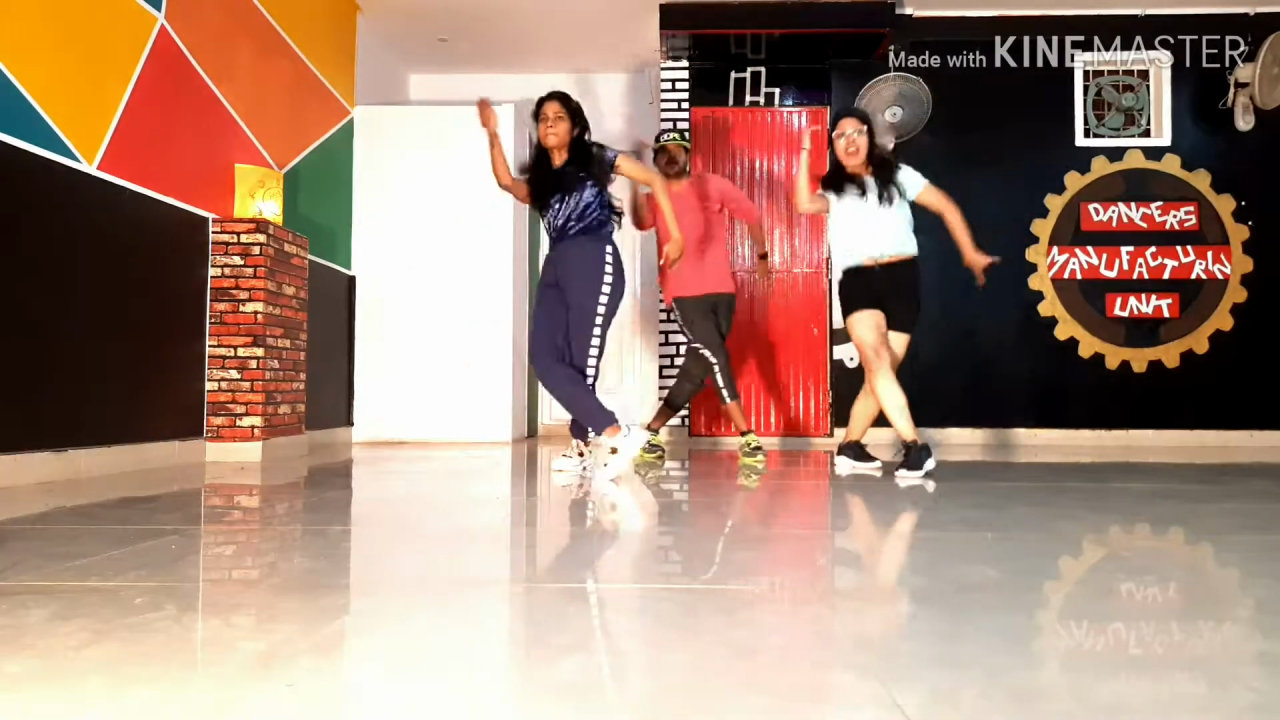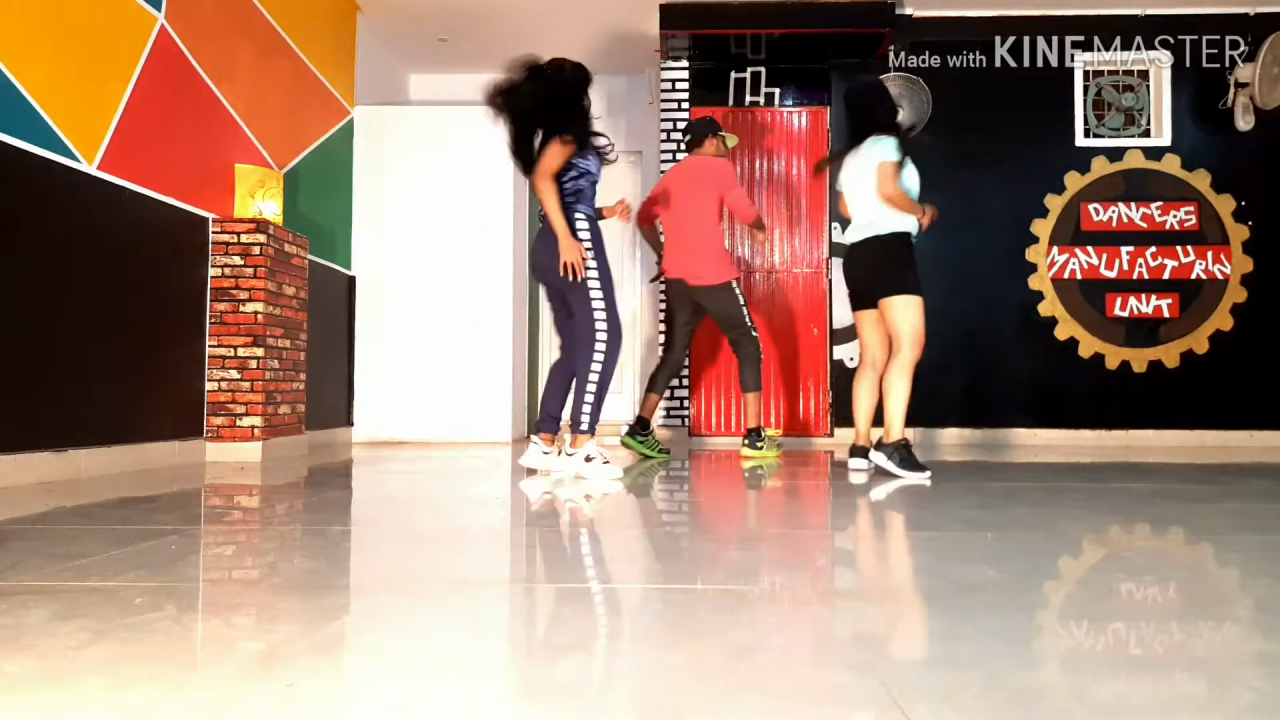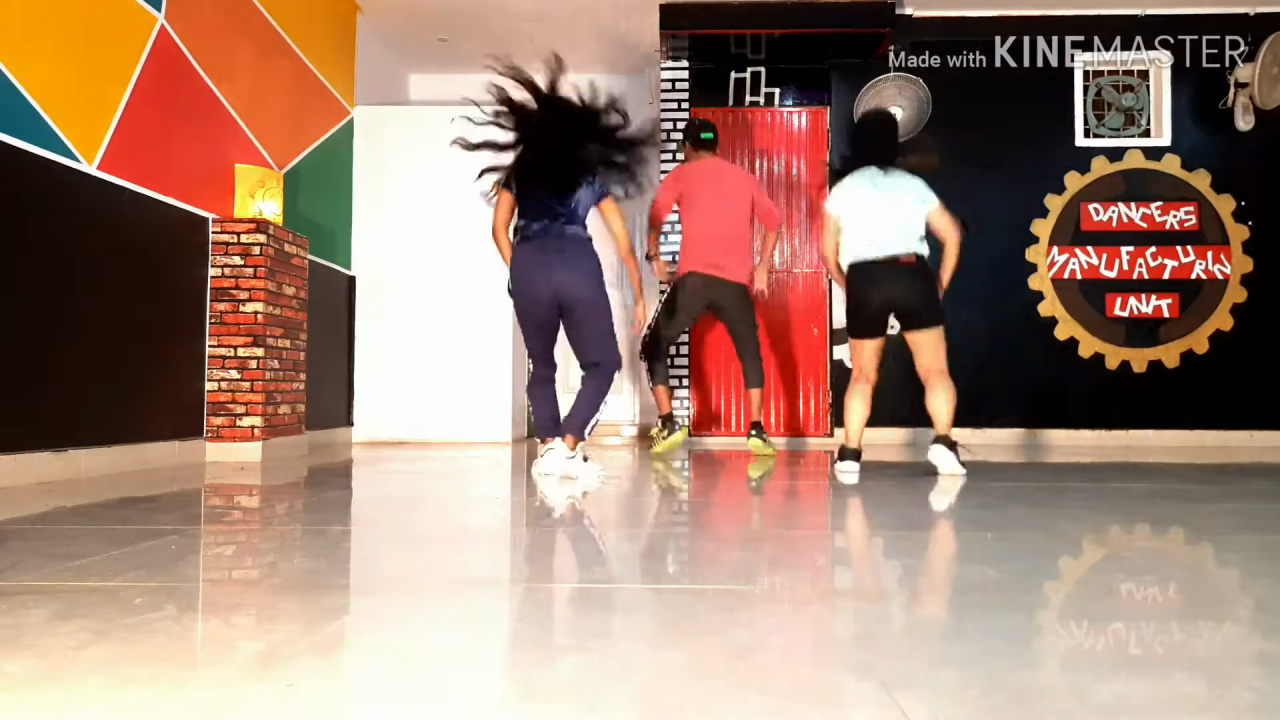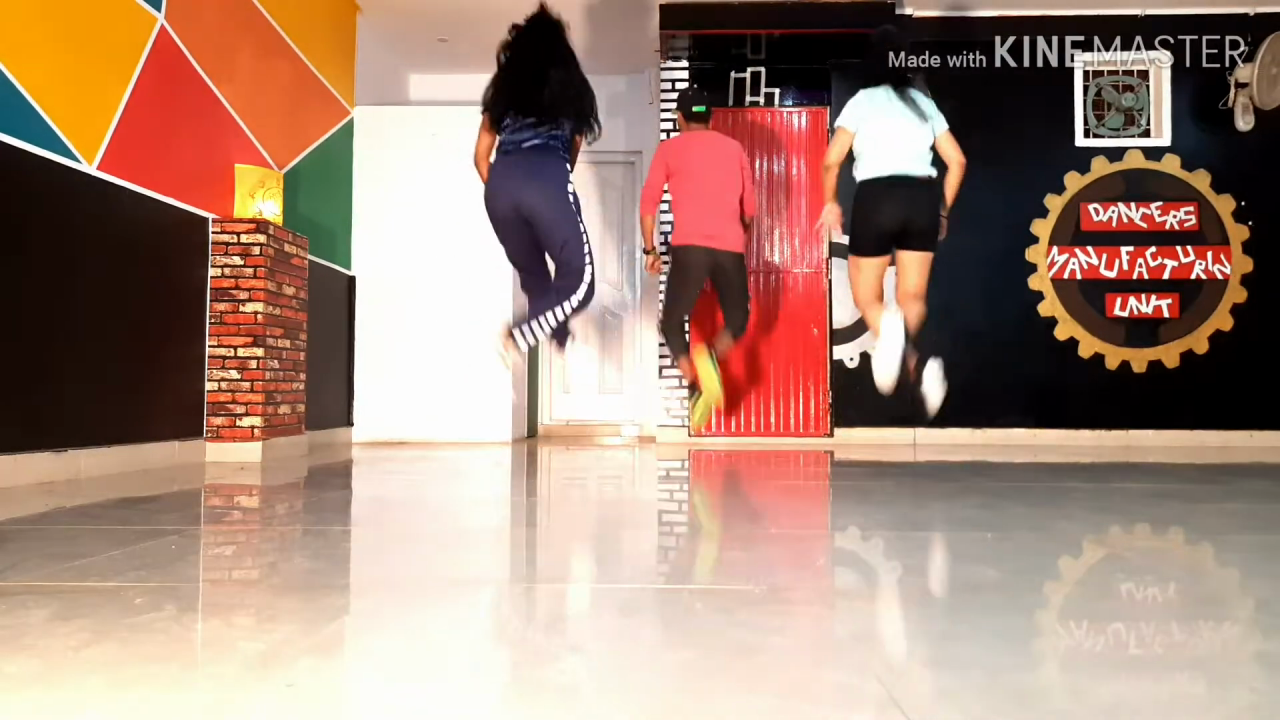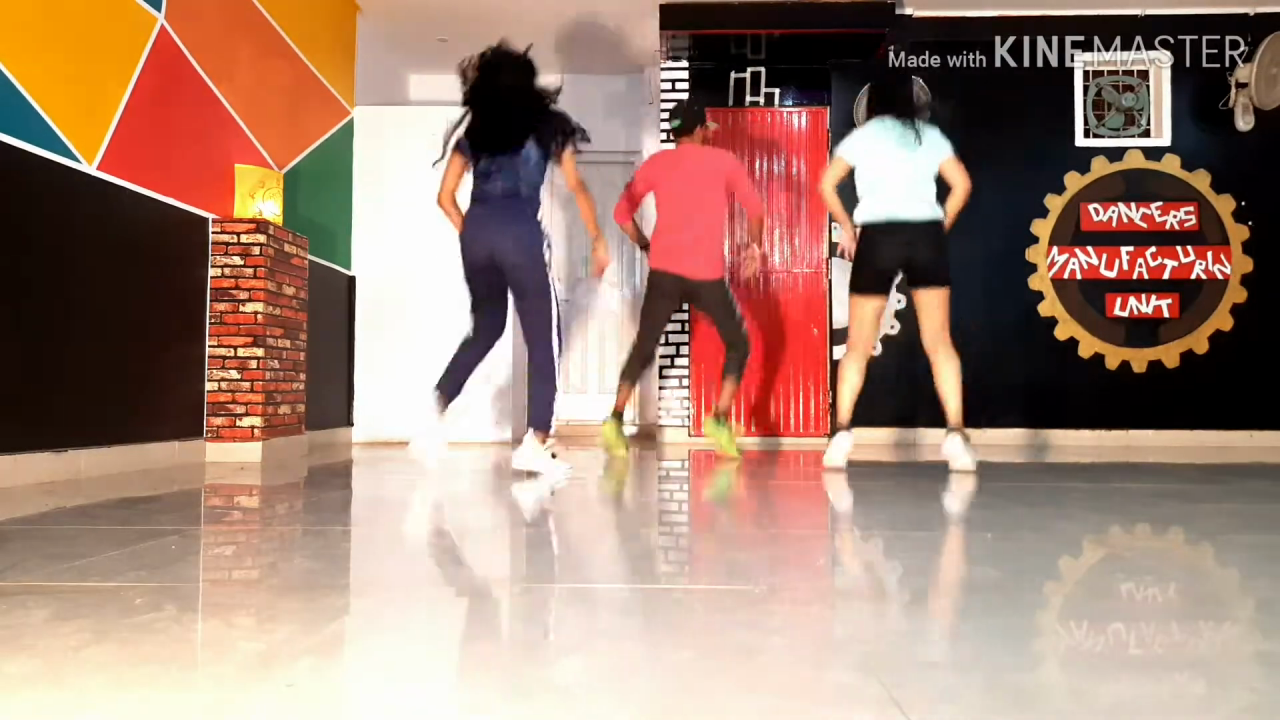
dt=0.3s
person 1, frame 1
left shoulder: (594, 158)
right shoulder: (539, 180)
left elbow: (653, 179)
right elbow: (507, 183)
left wrist: (673, 232)
right wrist: (492, 134)
left hip: (594, 261)
right hip: (555, 269)
left knee: (581, 361)
right knee: (544, 360)
left ankle: (586, 444)
right ankle: (616, 436)
person 1, frame 2
left shoulder: (551, 135)
right shoulder: (566, 130)
right elbow: (542, 177)
left wrist: (605, 212)
right wrist: (566, 237)
left hip: (559, 243)
right hip: (577, 240)
left knee: (575, 348)
right knee: (602, 336)
left ankle: (544, 443)
right ankle: (582, 444)
person 1, frame 3
left shoulder: (520, 167)
right shoulder: (595, 170)
left elbow: (499, 224)
right elbow: (621, 238)
right wrist: (640, 295)
left hip: (529, 267)
right hip: (577, 264)
left knee: (542, 369)
right knee: (602, 363)
left ankle: (549, 446)
right ankle: (570, 444)
person 1, frame 4
left shoulder: (501, 86)
right shoulder: (571, 87)
left elbow: (481, 157)
right elbow: (575, 146)
left hip: (502, 188)
right hip: (547, 180)
left knee: (533, 277)
right knee: (578, 281)
right ankle: (520, 335)
person 1, frame 5
left shoulder: (478, 131)
right shoulder: (545, 126)
left elbow: (444, 195)
right elbow: (577, 188)
right wrist: (599, 243)
left hip: (477, 235)
right hip: (519, 234)
left knee: (485, 328)
right knee: (543, 343)
left ankle: (441, 400)
right ankle: (537, 443)
person 2, frame 1
left shoulder: (899, 174)
right shoulder: (832, 189)
left elbow: (945, 207)
right elbow: (805, 206)
left wrist: (970, 251)
right wrist: (803, 154)
left hip: (902, 279)
right hip: (858, 282)
left knee: (881, 369)
right knee: (877, 363)
left ankle: (850, 446)
right ankle: (914, 444)
person 2, frame 2
left shoulder: (851, 156)
right shoulder: (885, 143)
left elbow: (845, 207)
right elbow: (889, 191)
right wrist: (920, 211)
left hip: (862, 257)
right hip: (886, 251)
left knee: (873, 360)
right knee: (910, 348)
left ankle: (862, 447)
right ankle: (894, 442)
person 2, frame 3
left shoulder: (844, 187)
right shoulder: (913, 183)
left elbow: (830, 251)
right elbow: (952, 236)
left wrist: (848, 288)
right wrist: (940, 284)
left hip: (864, 281)
right hip: (912, 277)
left knee: (863, 378)
right knee: (936, 374)
left ankle: (850, 451)
right ankle: (942, 440)
person 2, frame 4
left shoulder: (862, 100)
right shoulder: (923, 105)
left elbow: (833, 159)
right elbow: (956, 161)
left wrist: (831, 203)
right wrist: (944, 209)
left hip: (874, 198)
right hip: (921, 196)
left knee: (866, 298)
right knee: (911, 298)
left ankle: (898, 345)
right ankle: (910, 345)
person 2, frame 5
left shoulder: (861, 137)
right shoulder: (929, 135)
left elbow: (826, 186)
right elbow: (962, 183)
left wrist: (849, 229)
right wrist: (940, 226)
left hip: (877, 240)
right hip: (926, 238)
left knee: (858, 347)
right knee: (939, 344)
left ankle: (843, 432)
right ankle: (957, 436)
person 3, frame 1
left shoulder: (715, 185)
right shoulder: (654, 199)
left elbow: (751, 215)
right elbow: (641, 223)
left wrist: (762, 253)
right wrist: (637, 188)
left hip: (722, 294)
right hip: (684, 295)
left knee: (696, 370)
right knee: (714, 359)
left ankle: (649, 432)
right ankle: (746, 436)
person 3, frame 2
left shoulder: (672, 177)
right shoulder: (718, 168)
left elbow: (644, 218)
right elbow: (745, 213)
right wrist: (759, 228)
left hip: (677, 278)
right hip: (714, 276)
left knee: (673, 355)
right knee: (747, 347)
left ankle: (640, 428)
right ankle: (754, 435)
person 3, frame 3
left shoulder: (682, 174)
right shoulder: (744, 178)
left elbow: (657, 213)
right elbow: (772, 221)
left wrist: (654, 257)
right wrist: (762, 268)
left hip: (695, 278)
right hip: (737, 283)
left knee: (654, 348)
right knee: (750, 355)
left ankle: (668, 423)
right ankle: (757, 430)
person 3, frame 4
left shoulder: (669, 148)
right shoulder: (734, 148)
left elbow: (650, 199)
right elbow: (748, 206)
left wrist: (649, 249)
left hip: (690, 247)
right hip: (731, 250)
left knee: (671, 322)
right knee: (738, 318)
left ankle: (697, 386)
right ankle: (714, 358)
person 3, frame 5
left shoulder: (656, 164)
right shoulder: (723, 160)
left elbow: (622, 211)
right elbow: (754, 206)
left wrist: (646, 245)
right wrist: (755, 246)
left hip: (664, 273)
right hip: (706, 275)
left knee: (643, 347)
right knee: (738, 343)
left ankle: (617, 418)
right ankle: (720, 418)
